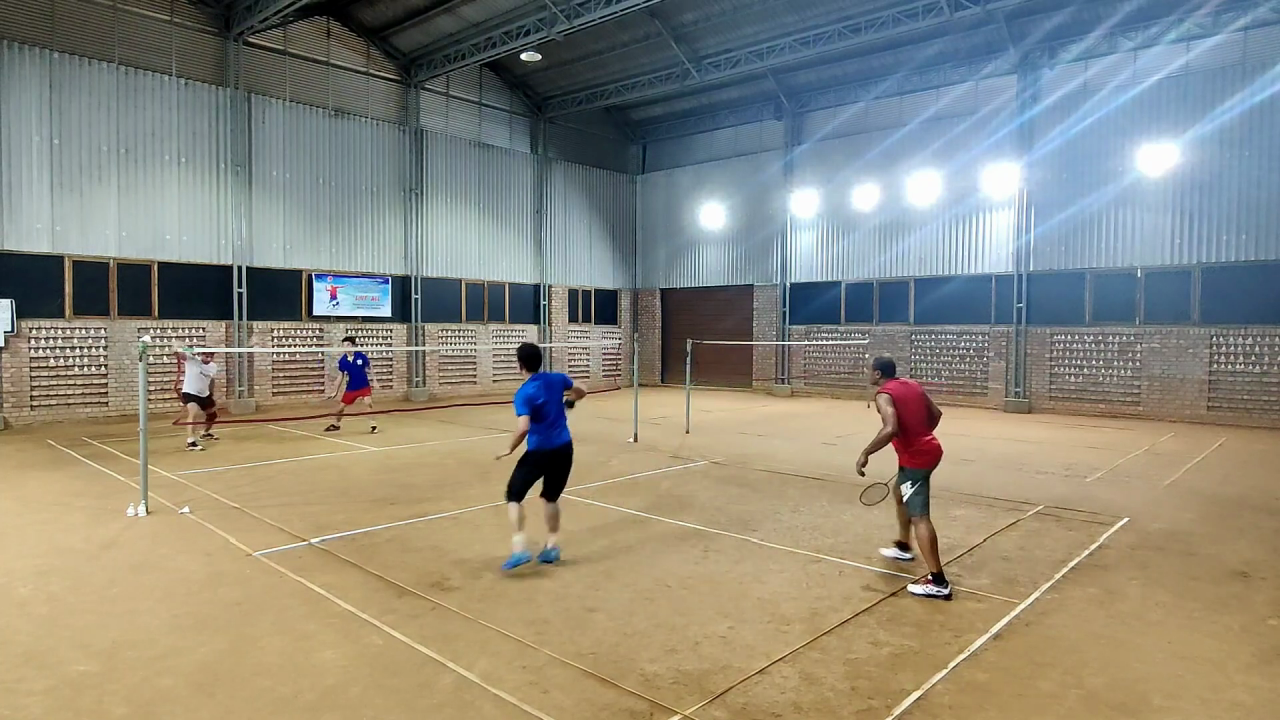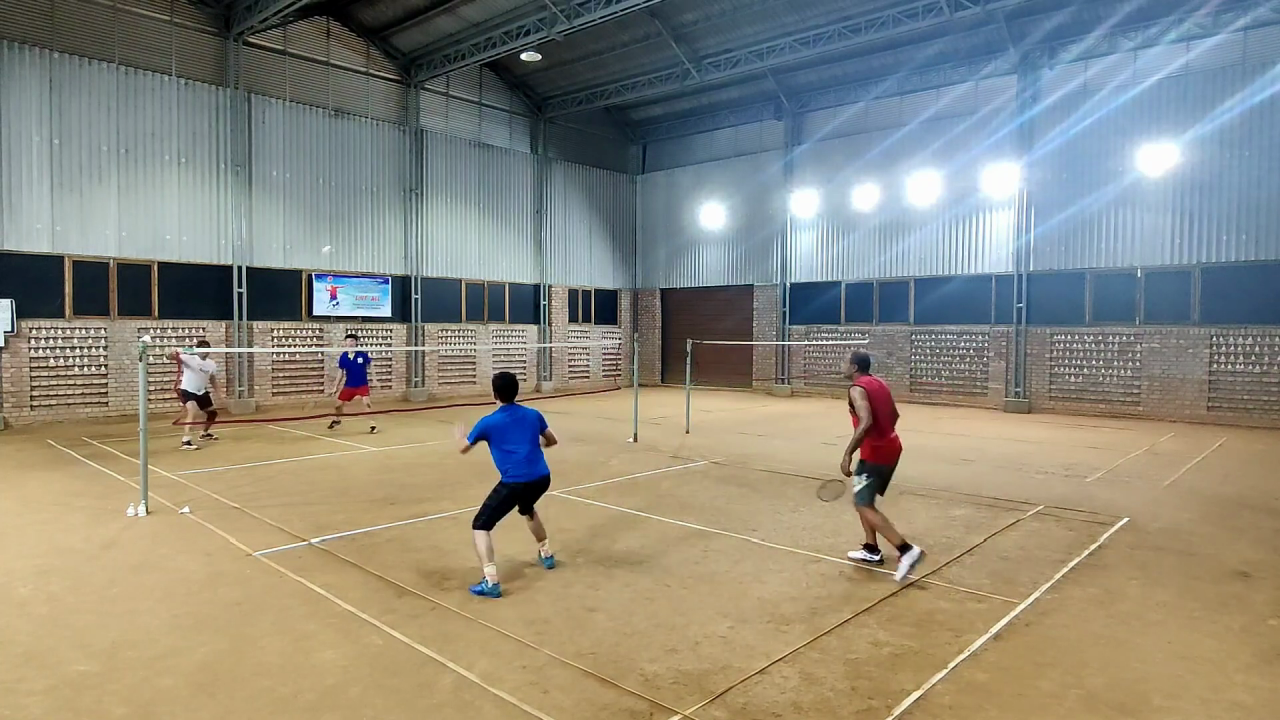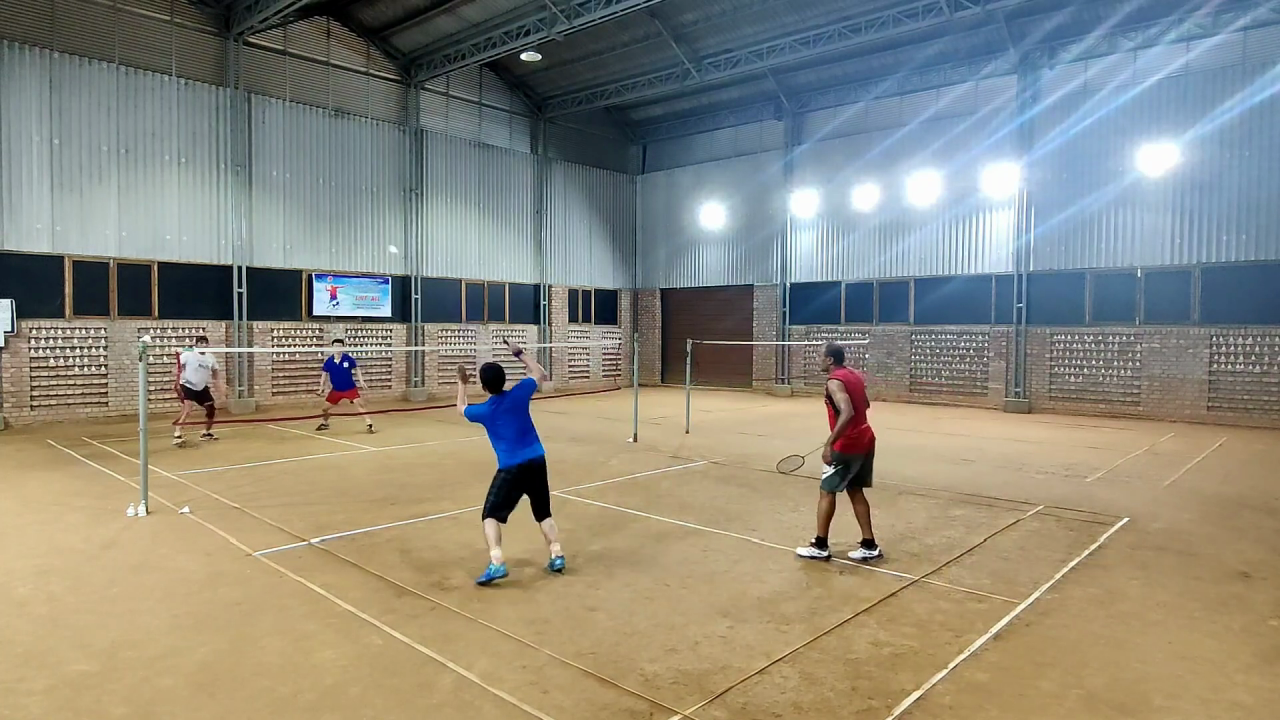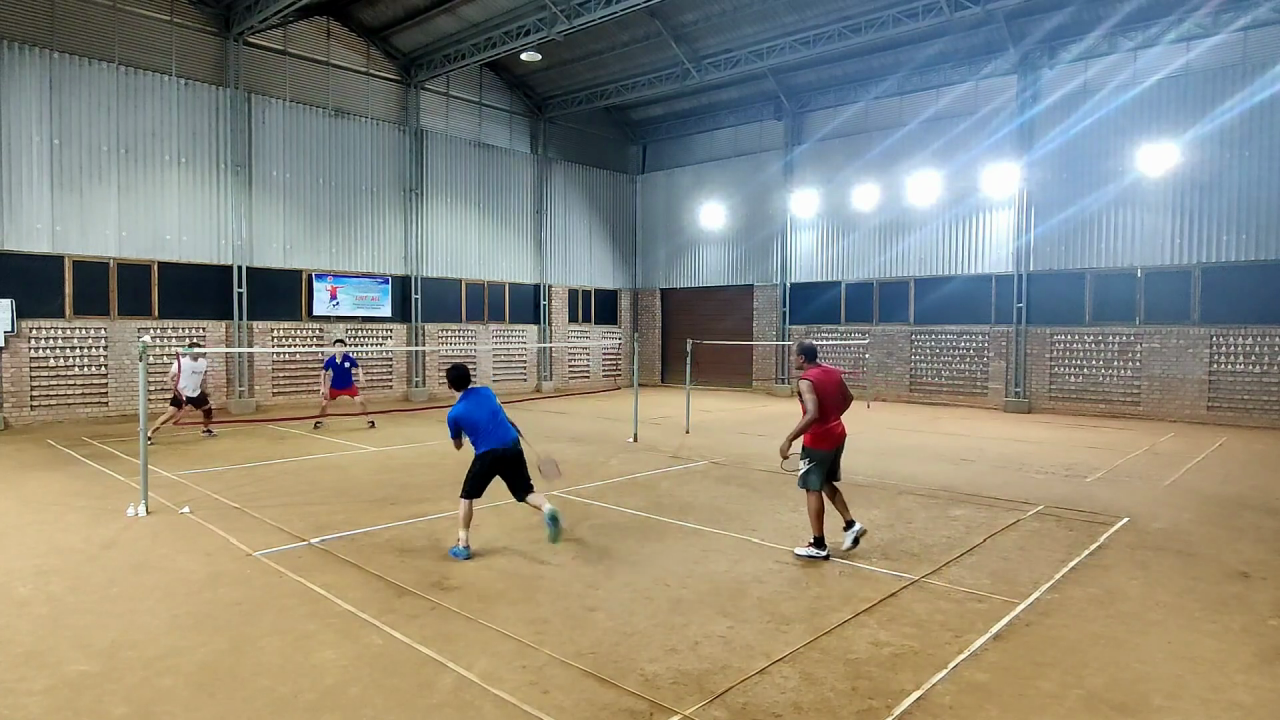
dt=0.3s
person 1, frame 1
left shoulder: (884, 395)
right shoulder: (913, 385)
left elbow: (890, 429)
right elbow: (936, 414)
left wrist: (865, 454)
left hip: (914, 458)
right hip: (931, 450)
left knee: (918, 517)
right knee: (900, 496)
left ankle: (938, 582)
right ankle: (903, 547)
person 1, frame 2
left shoulder: (857, 389)
right shoulder: (880, 384)
left elbow: (865, 423)
right elbow: (894, 416)
left wrist: (847, 454)
left hip: (874, 454)
right hip: (891, 448)
left knee: (863, 506)
right knee: (863, 493)
left ankle: (906, 550)
right ankle: (871, 550)
person 1, frame 3
left shoulder: (835, 381)
right shoulder: (855, 376)
left elbow: (847, 414)
left wrist: (829, 445)
left hip: (848, 445)
right hip: (865, 440)
left knee: (827, 492)
right knee: (855, 491)
left ankle: (820, 546)
right ankle: (869, 545)
person 1, frame 4
left shoulder: (806, 381)
right shoulder: (832, 372)
left elbow: (812, 414)
right elbow: (848, 398)
left wrist: (789, 440)
left hip: (817, 441)
right hip: (837, 435)
left knee: (813, 490)
right knee: (827, 484)
left ankle: (818, 546)
right ankle: (850, 524)
person 2, frame 1
left shoulder: (524, 393)
right shoulder: (558, 378)
left elbow: (523, 427)
right elbow: (581, 392)
left wrist: (509, 449)
right wrist: (569, 400)
left hip: (540, 451)
right hip: (564, 448)
left knee: (513, 497)
right knee: (551, 498)
left ankle: (519, 549)
right ankle: (552, 547)
person 2, frame 2
left shoulder: (487, 423)
right shoulder: (533, 414)
left elbow: (464, 447)
right elbow: (552, 441)
left wrist: (460, 434)
left hip: (514, 482)
right hip: (542, 478)
left knee: (480, 526)
right knee: (527, 509)
left ankle: (491, 581)
right ankle: (546, 554)
person 2, frame 3
left shoulder: (480, 411)
right shoulder: (519, 394)
left elbow: (461, 409)
right elbow: (541, 373)
left wrist: (463, 384)
right wrist: (521, 354)
left hip: (510, 468)
right hip: (537, 461)
left knee: (491, 517)
right knee: (543, 513)
left ankle: (497, 563)
right ankle: (557, 556)
person 2, frame 4
left shoulder: (454, 414)
right shoulder: (485, 392)
left elbow: (457, 446)
left hip: (488, 454)
right hip: (512, 446)
left knee: (467, 497)
right knee: (526, 492)
left ankle: (462, 545)
right ankle: (548, 510)
